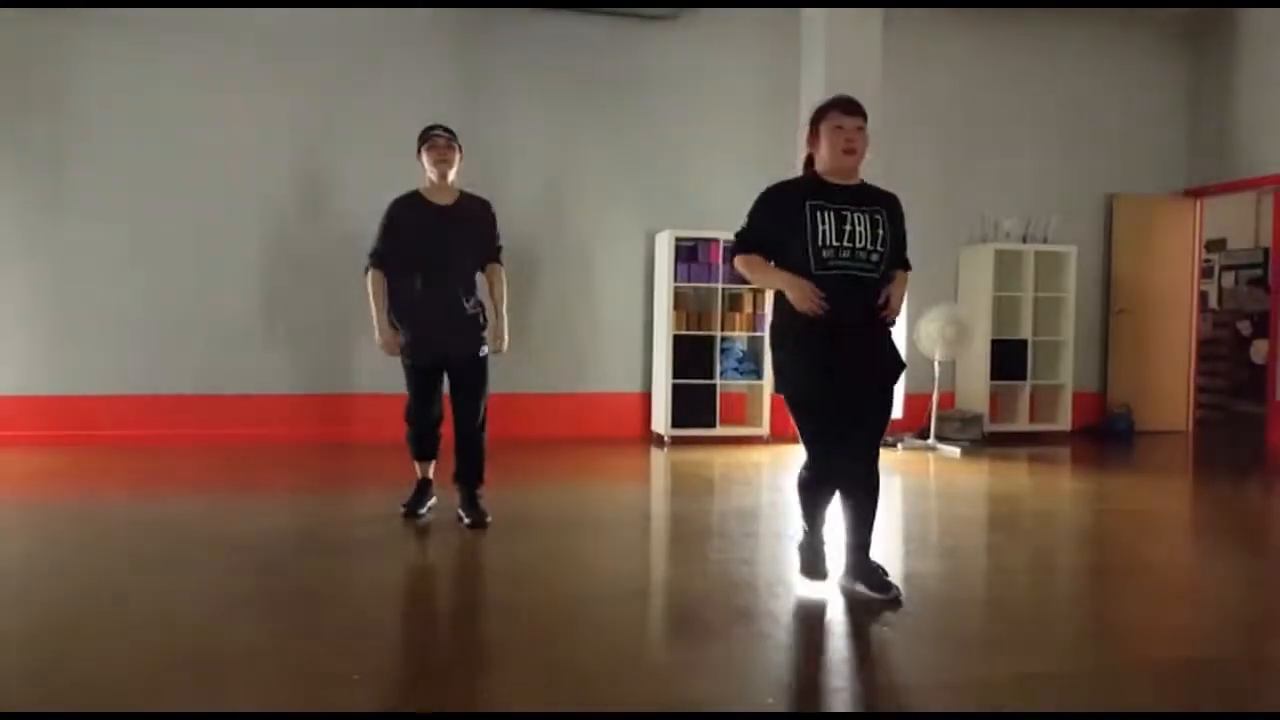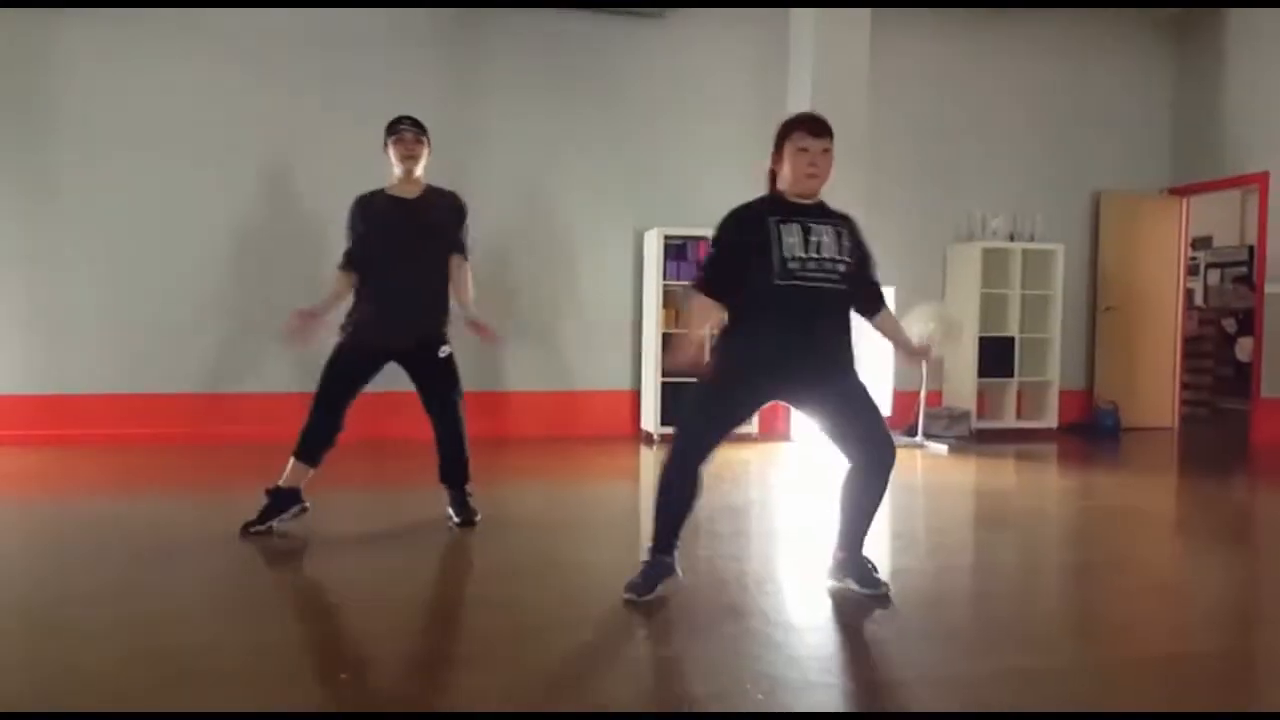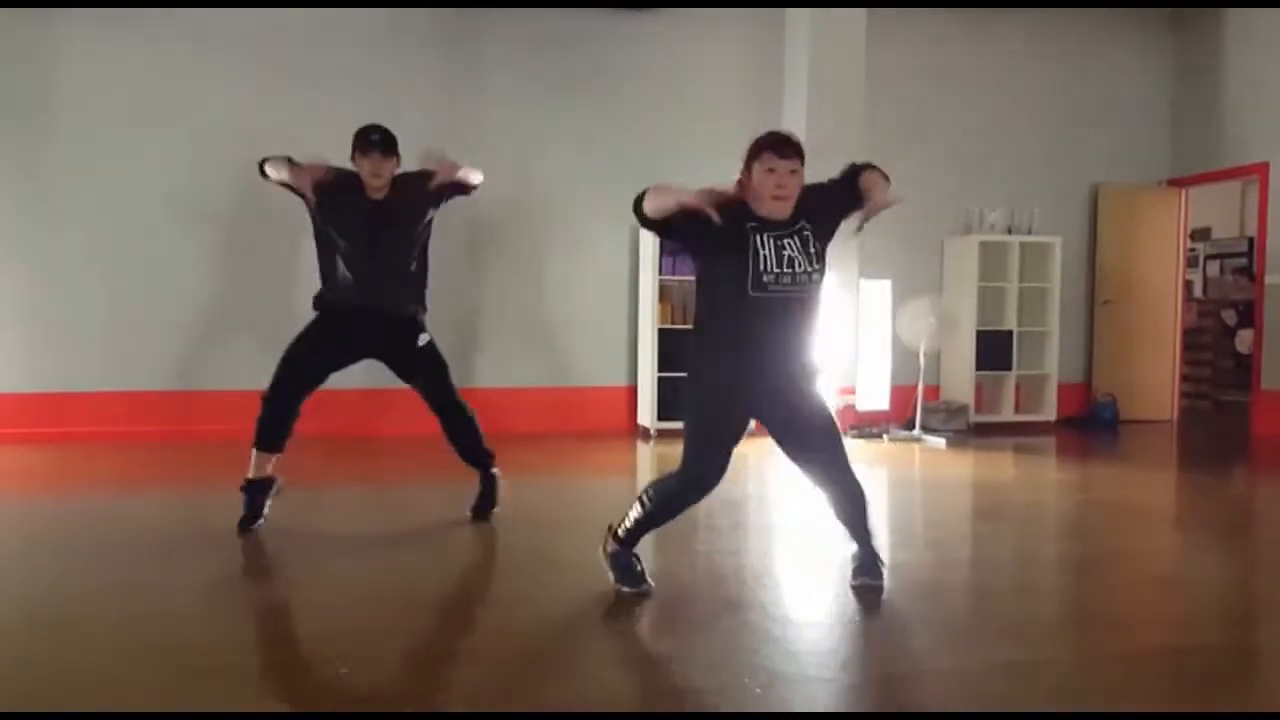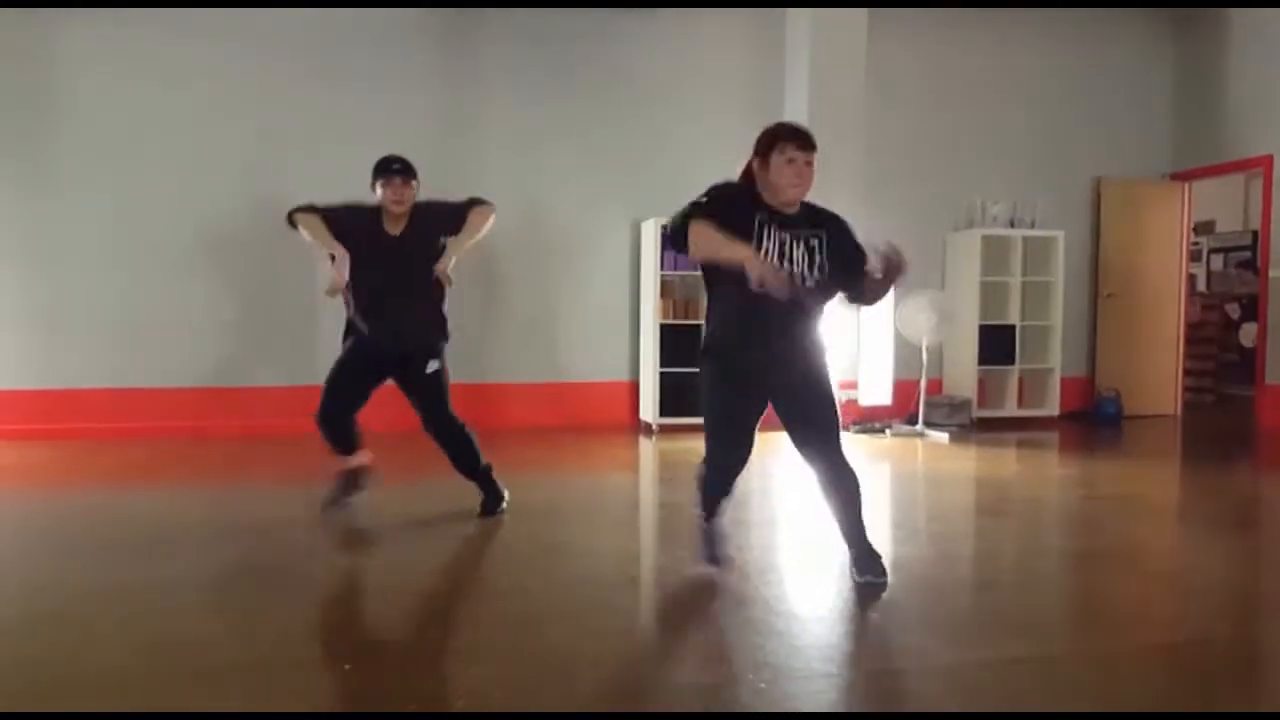
dt=0.4s
person 1, frame 1
left shoulder: (885, 204)
right shoulder: (786, 197)
left elbow: (896, 267)
right elbow: (742, 256)
left wrist: (897, 292)
right wrist: (786, 284)
left hip: (869, 351)
right hip: (803, 350)
left knee: (866, 456)
right knee: (827, 453)
left ankle: (858, 563)
right ankle: (811, 531)
person 1, frame 2
left shoulder: (843, 227)
right shoulder: (747, 220)
left elbow: (868, 296)
right elbow: (714, 291)
left wrist: (903, 342)
right wrist: (696, 339)
left hip: (825, 364)
right hip: (748, 358)
left knee: (877, 452)
right knee: (687, 449)
left ankle: (848, 557)
right ankle: (661, 558)
person 1, frame 3
left shoulder: (816, 212)
right shoulder: (722, 220)
left elbow: (859, 177)
right elbow: (649, 207)
left wrist: (876, 191)
right wrist: (687, 198)
left hip: (787, 379)
right hip: (721, 374)
left knee: (833, 469)
right knee: (698, 474)
left ankle: (865, 551)
right ankle: (621, 544)
person 1, frame 4
left shoulder: (827, 228)
right shoulder: (730, 202)
left elbow: (862, 290)
right elbow: (685, 230)
left wrist: (888, 276)
right wrist: (748, 256)
left hip: (797, 360)
right hip: (732, 356)
left knee: (828, 457)
right knee: (726, 455)
left ankle: (859, 545)
right ankle: (707, 529)
person 2, frame 1
left shoulder: (480, 211)
right shoulder: (402, 210)
left elbow: (494, 267)
right elbow: (377, 267)
left wrist: (501, 321)
right wrist: (382, 324)
left hip: (468, 330)
right hip: (416, 331)
left knee: (471, 413)
right knee: (423, 412)
left ankle: (470, 495)
right ankle: (424, 487)
person 2, frame 2
left shoulder: (448, 205)
right shoulder: (367, 205)
left elbow: (456, 258)
right elbow: (352, 267)
left wrist: (468, 310)
right wrist: (322, 308)
left hip: (424, 329)
right hip: (368, 325)
left knee: (447, 408)
right knee: (328, 405)
left ankle: (457, 494)
right ankle: (288, 495)
person 2, frame 3
left shoulder: (416, 189)
right shoulder: (335, 187)
left elbow: (473, 181)
right elbow: (271, 168)
left wrist: (455, 172)
right wrist: (293, 174)
left hip: (400, 320)
right hip: (343, 316)
left knee: (442, 397)
right knee: (286, 388)
left ankle: (487, 474)
right ankle: (261, 480)
person 2, frame 4
left shoulder: (431, 217)
right shoulder: (356, 219)
left elbow: (484, 209)
right elbow: (300, 216)
left wrist: (454, 251)
right wrist: (339, 253)
left hip: (419, 342)
right hip: (367, 339)
left knee: (438, 419)
right knee: (332, 411)
left ankle: (486, 482)
right ankle: (354, 467)
